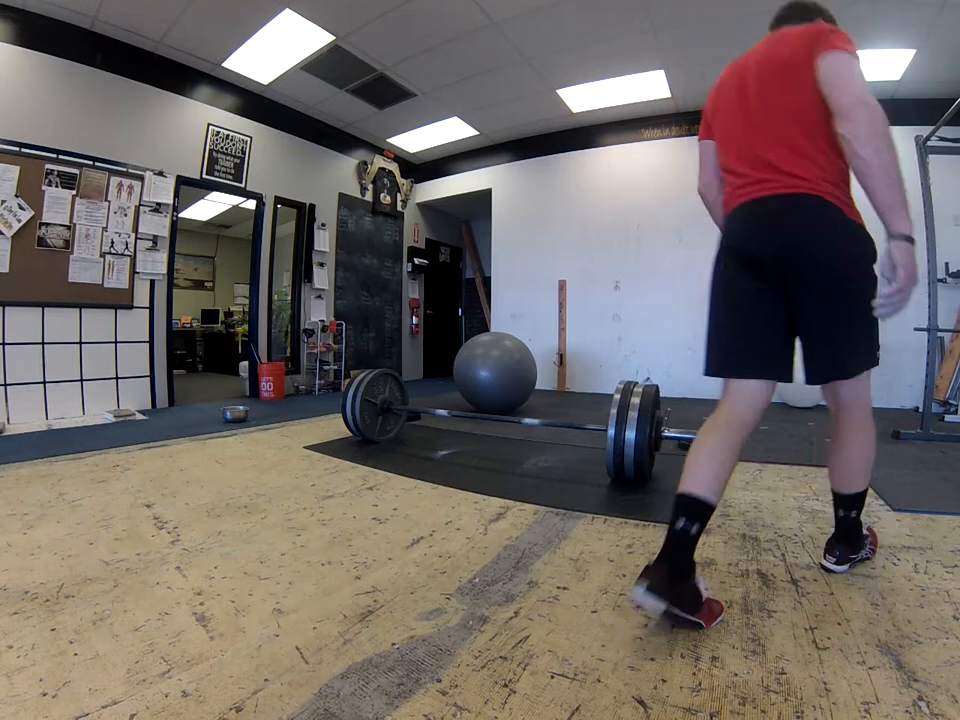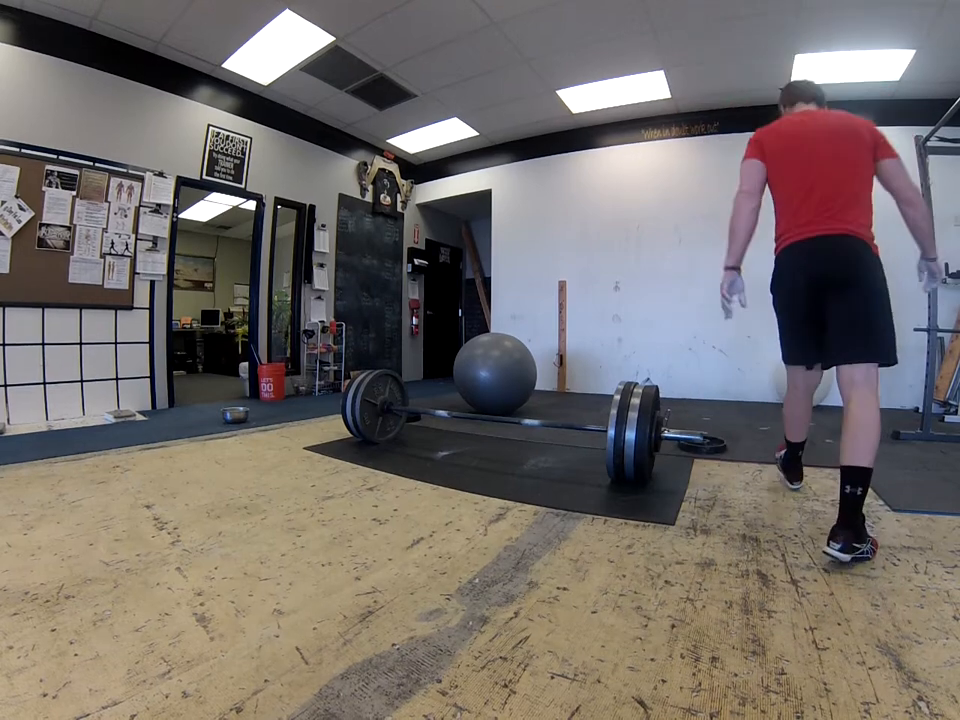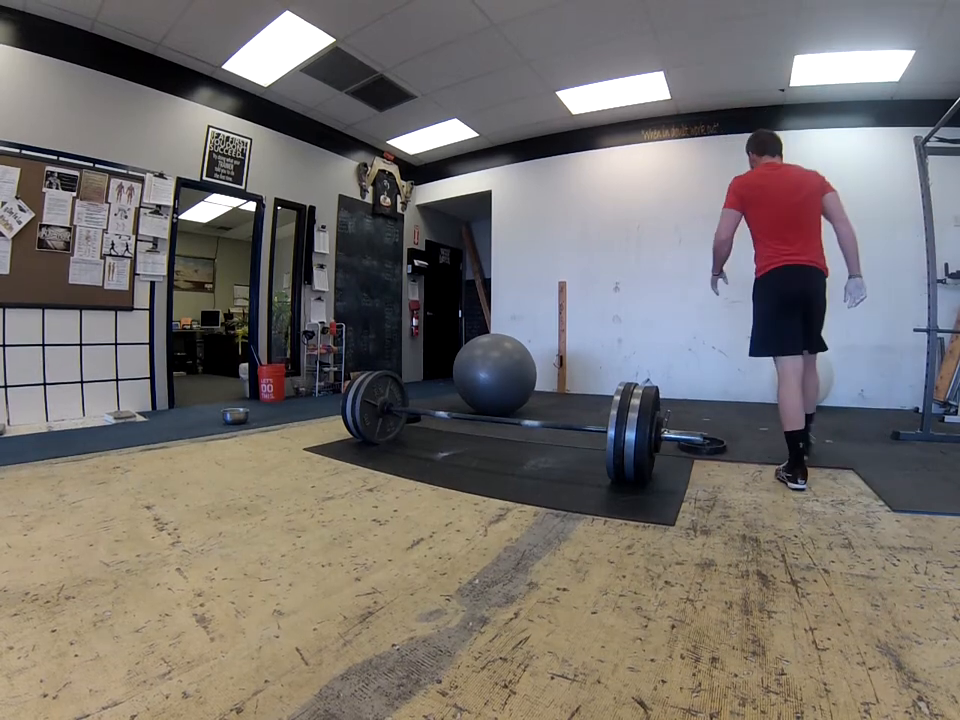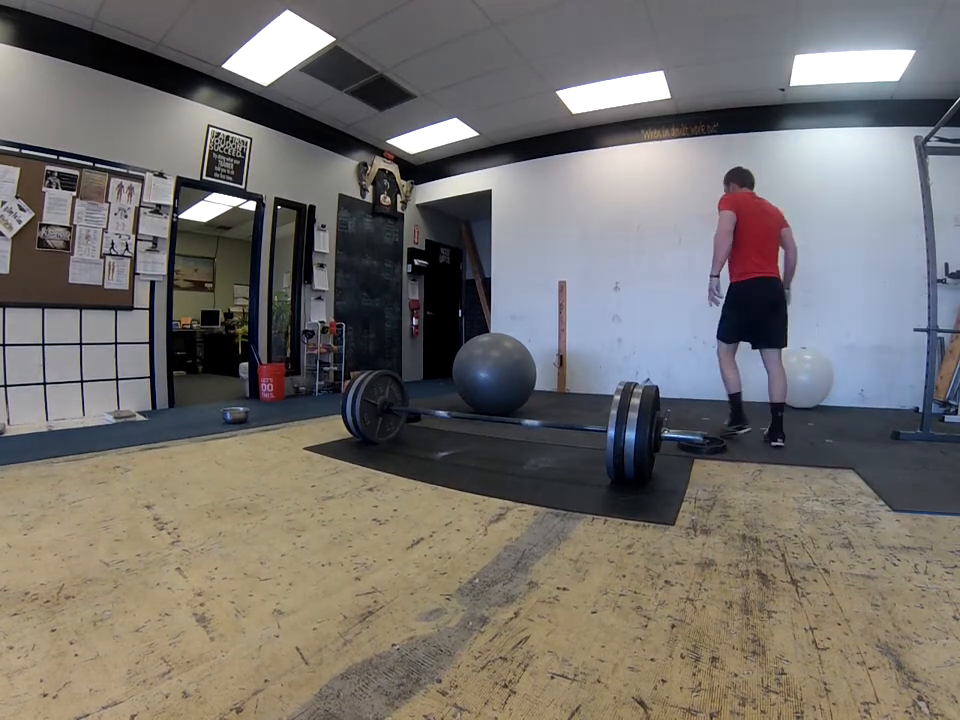
dt=0.5s
person 1, frame 1
left shoulder: (729, 79)
left elbow: (709, 185)
right elbow: (858, 116)
right wrist: (900, 233)
left hip: (746, 233)
right hip: (818, 226)
left knee: (739, 407)
right knee: (850, 399)
right ankle: (847, 538)
person 1, frame 2
left shoulder: (765, 137)
right shoulder: (863, 130)
left elbow: (747, 199)
right elbow: (910, 198)
left wrist: (732, 267)
right wrist: (929, 254)
left hip: (795, 262)
right hip: (853, 257)
left knee: (800, 376)
right knee: (860, 388)
left ankle: (793, 463)
right ankle: (847, 524)
person 1, frame 3
left shoulder: (743, 184)
right shoulder: (813, 178)
left elbow: (723, 237)
right elbow: (843, 226)
left wrist: (717, 271)
right wrist: (855, 275)
left hip: (774, 281)
right hip: (813, 278)
left knee: (788, 374)
right knee: (808, 363)
left ankle: (797, 466)
right ankle: (802, 439)
person 1, frame 4
left shoulder: (730, 201)
right shoulder: (773, 210)
left elbow: (724, 233)
right elbow: (791, 249)
left wrist: (715, 274)
right wrist: (785, 285)
left hip: (744, 287)
right hip: (773, 288)
left knee: (725, 352)
right knee: (773, 361)
left ankle: (738, 418)
right ankle: (776, 430)
